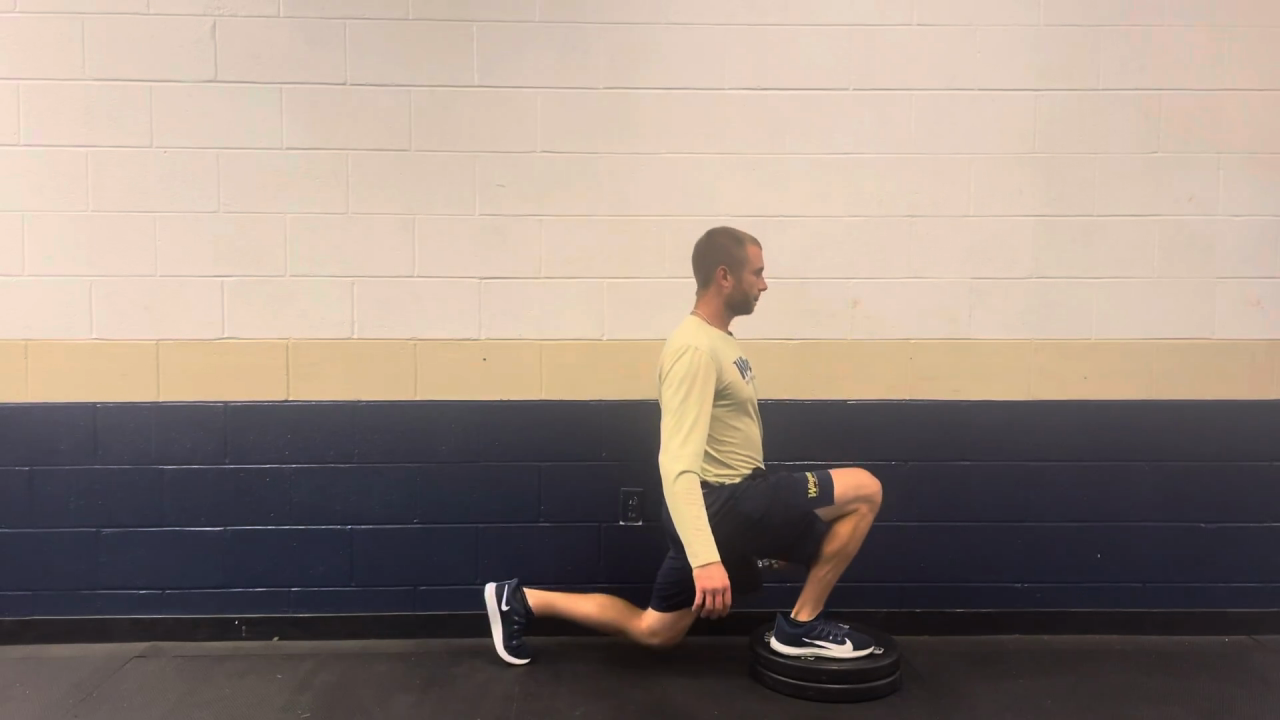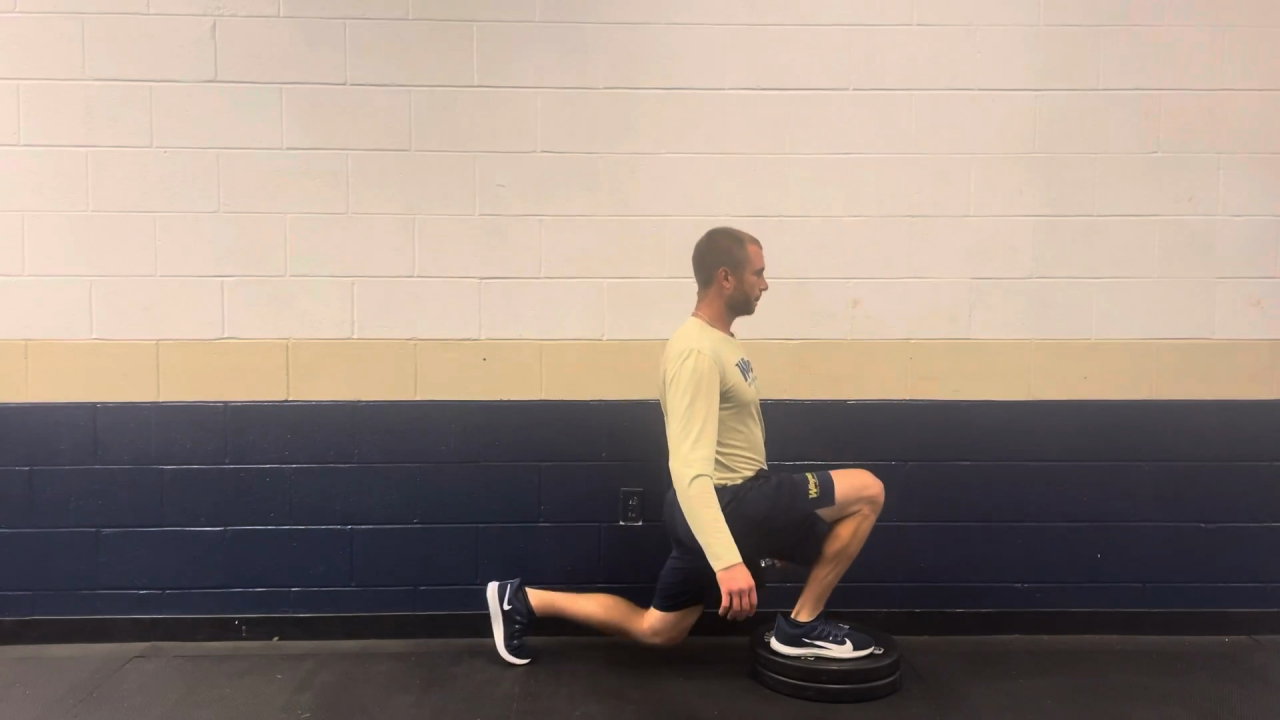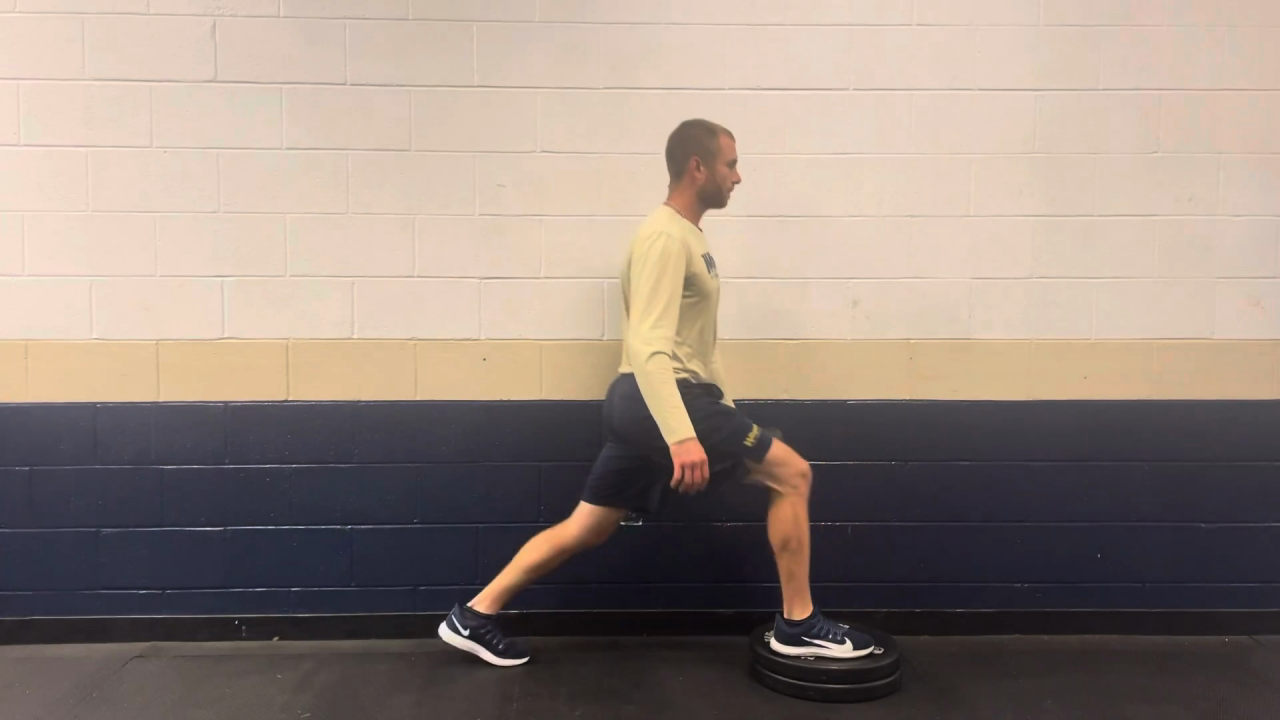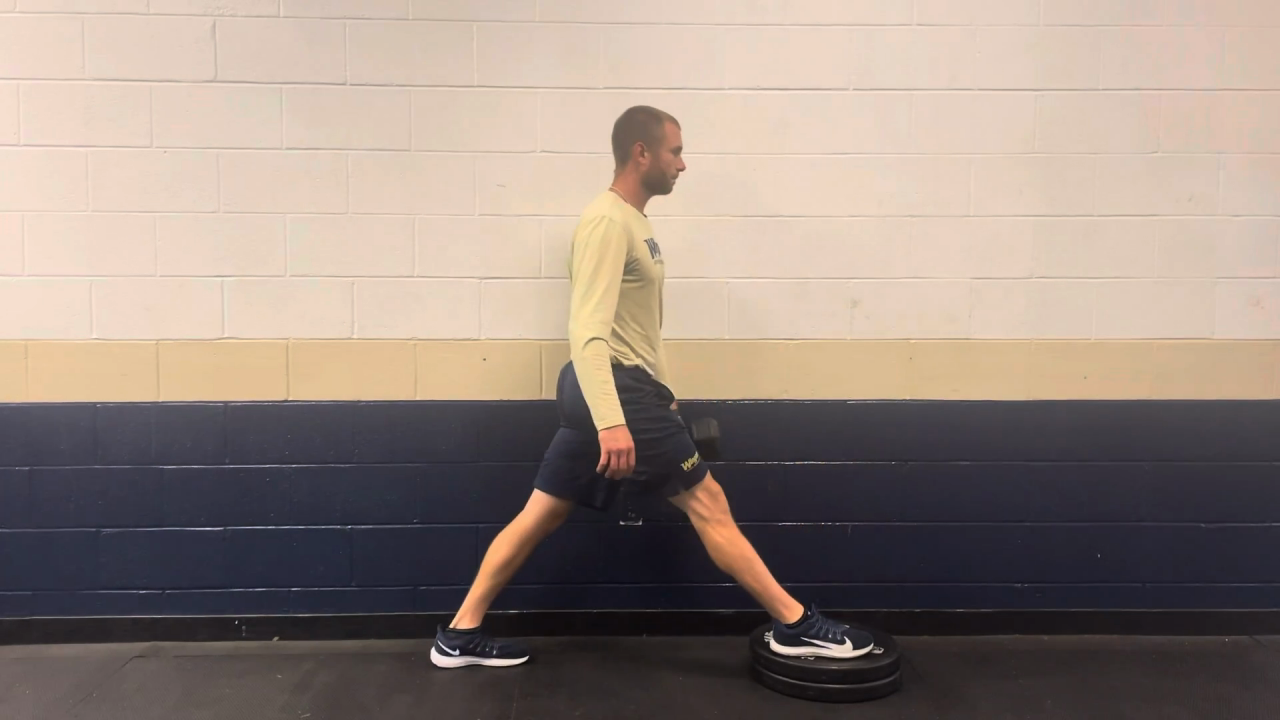
dt=0.5s
person 1, frame 1
left shoulder: (717, 339)
right shoulder: (696, 349)
right elbow: (678, 465)
left wrist: (766, 531)
right wrist: (704, 559)
left hip: (727, 499)
right hip: (723, 504)
left knee: (656, 630)
right knee: (864, 491)
left ankle: (519, 601)
right ankle: (803, 624)
person 1, frame 2
left shoulder: (718, 341)
right shoulder: (697, 352)
right elbow: (691, 471)
left wrist: (772, 525)
right wrist: (728, 561)
left hip: (733, 501)
right hip: (728, 507)
left knee: (657, 629)
right knee: (866, 492)
left ankle: (520, 601)
right ankle: (803, 624)
person 1, frame 3
left shoulder: (687, 235)
right shoulder: (666, 237)
right elbow: (649, 347)
left wrist: (727, 413)
right wrist: (682, 434)
left hip: (641, 404)
right hip: (665, 400)
left knee: (587, 527)
right knee: (791, 474)
left ankle: (474, 616)
right ankle: (800, 625)
person 1, frame 4
left shoulder: (631, 222)
right shoulder: (608, 223)
right elbow: (588, 331)
left wrist: (668, 401)
right wrist: (611, 421)
left hip: (601, 390)
right hip: (616, 389)
left knee: (540, 514)
right knee: (707, 503)
left ankle: (460, 634)
right ankle: (796, 625)
